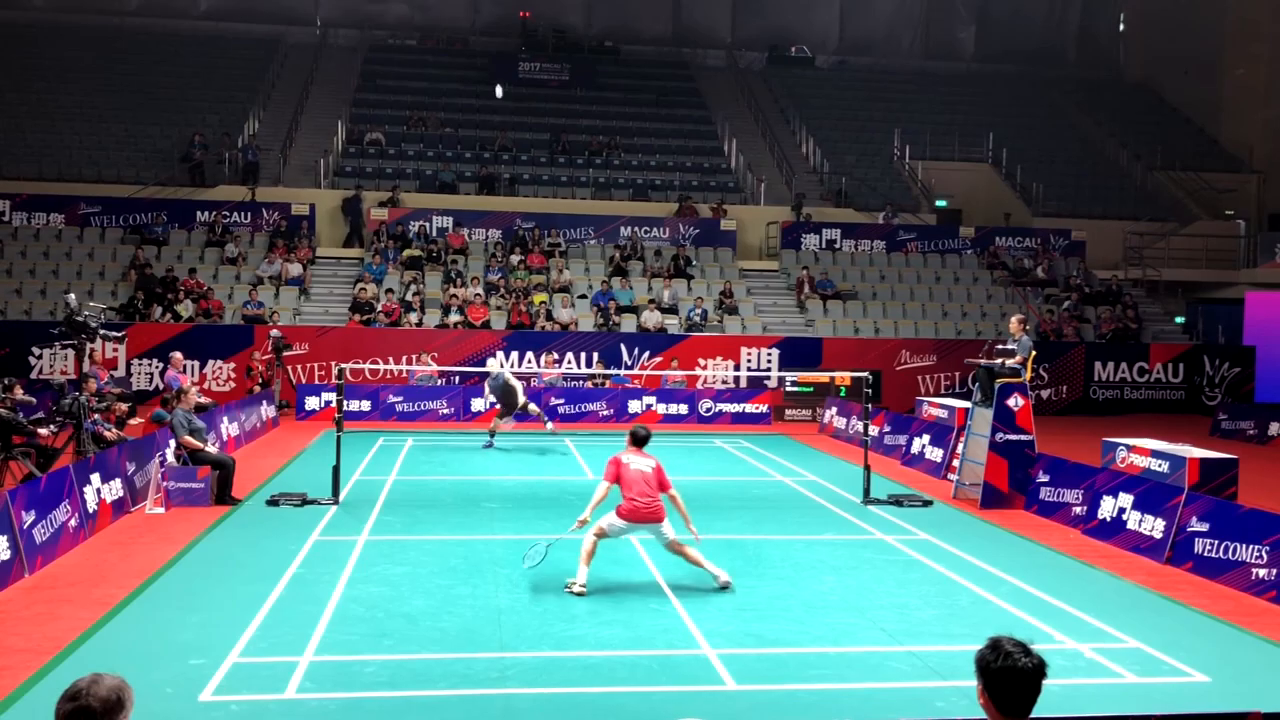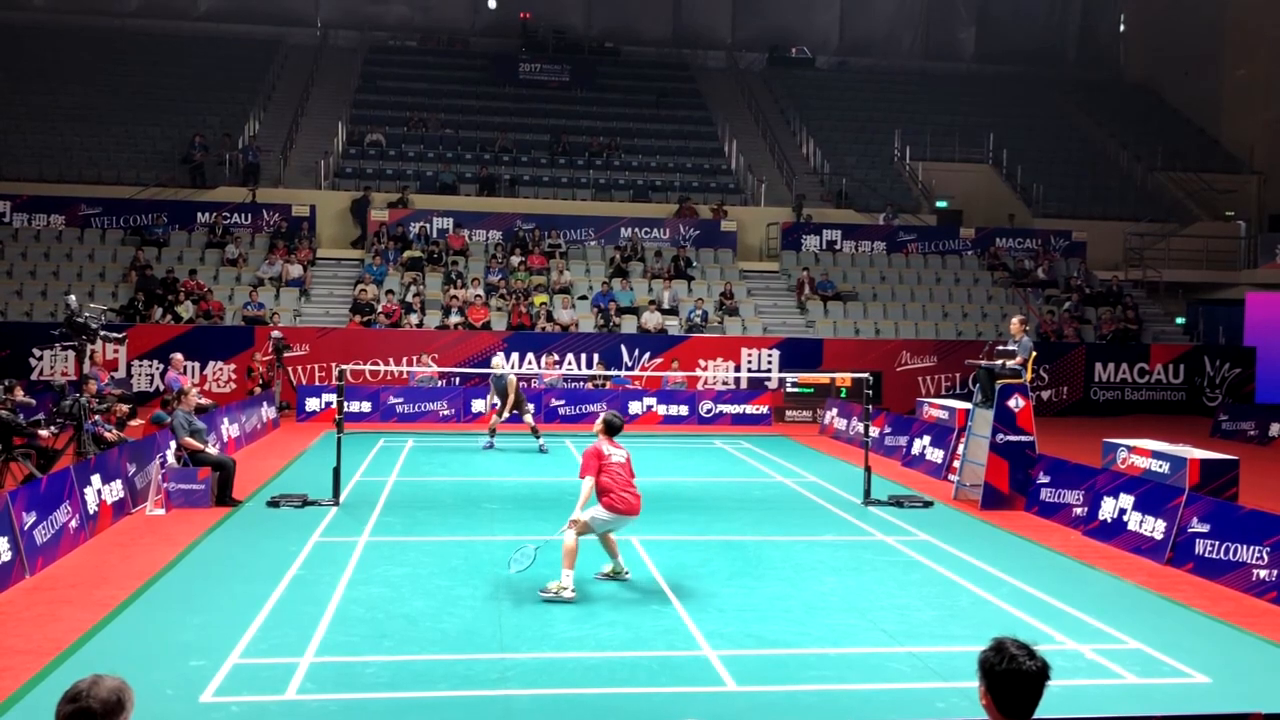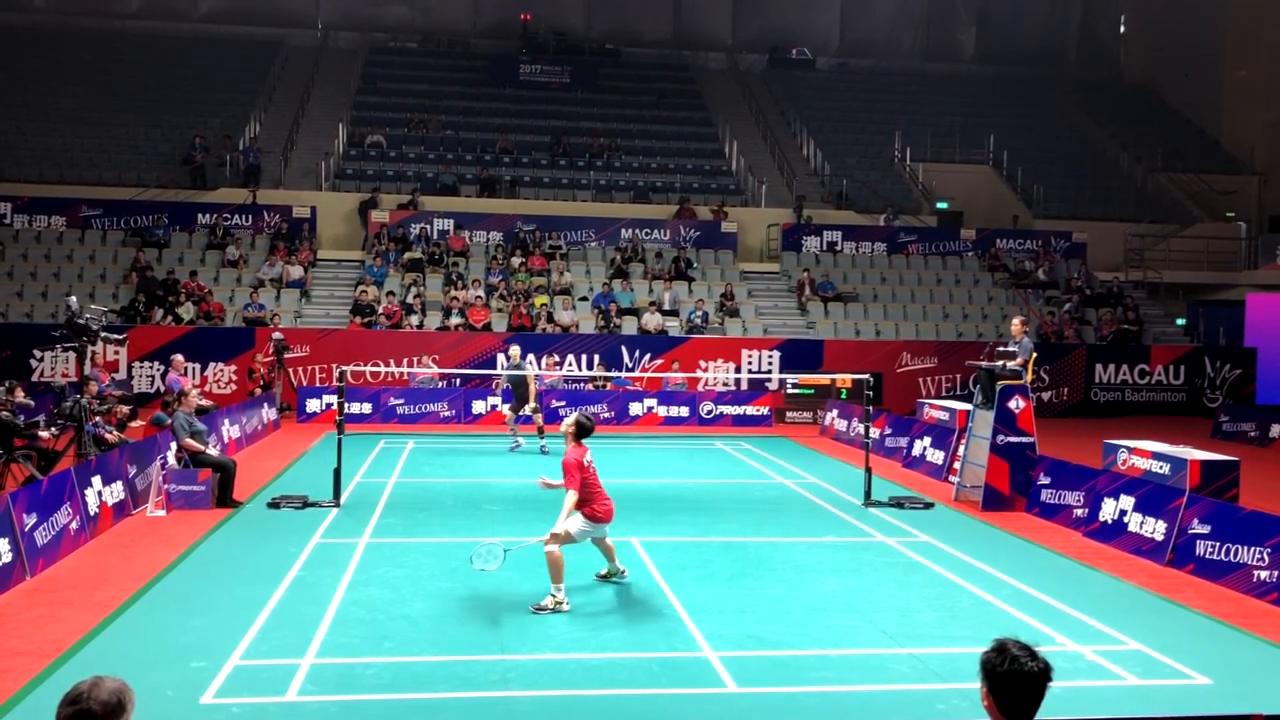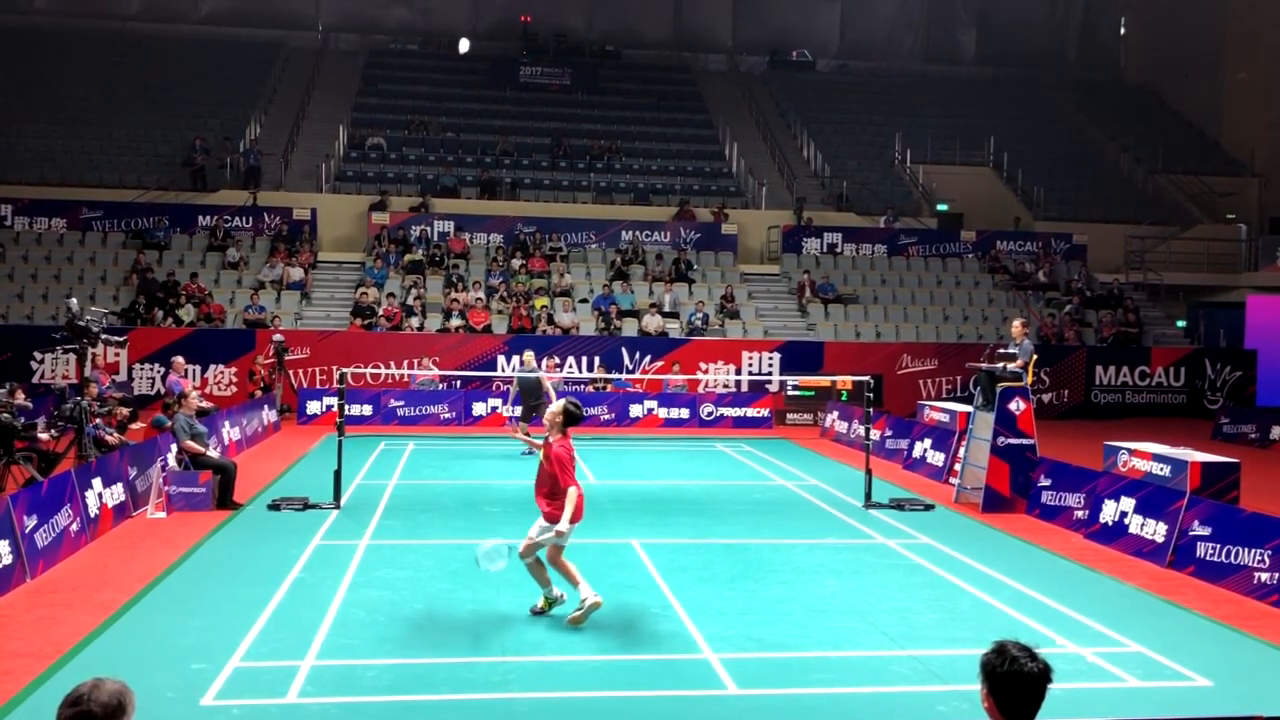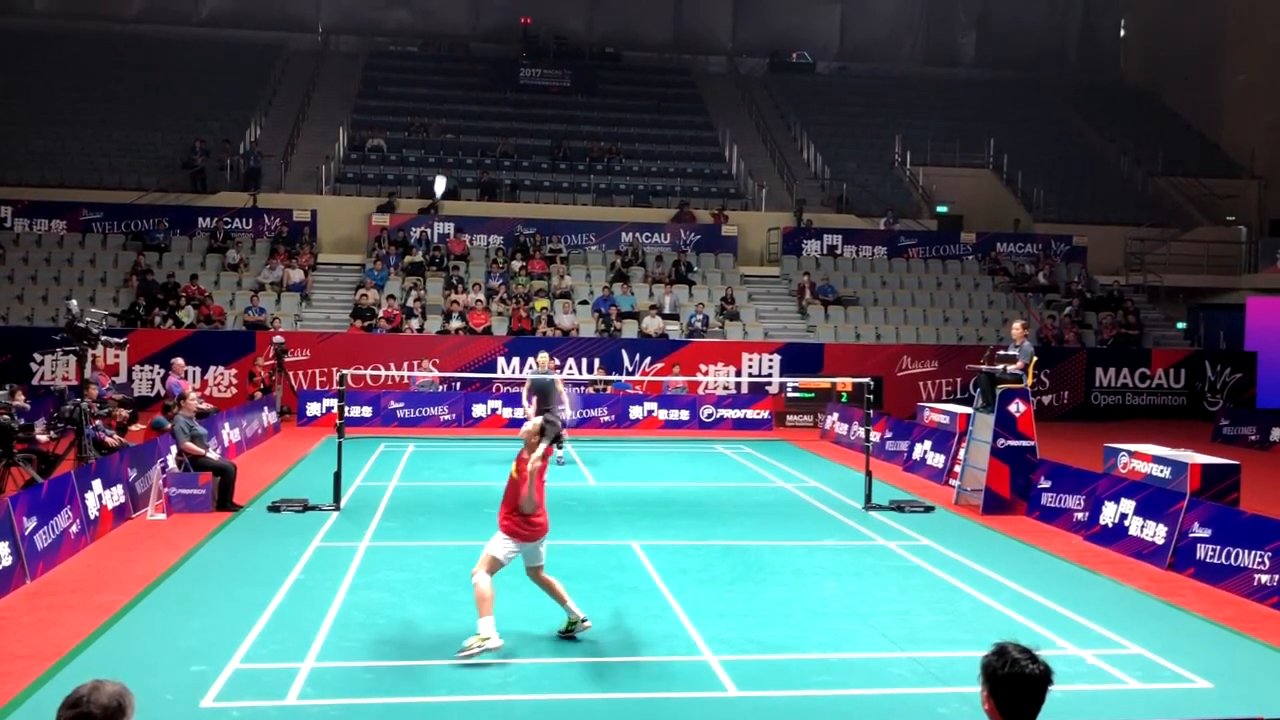
dt=1s
person 1, frame 1
left shoulder: (618, 459)
right shoulder: (654, 462)
left elbow: (605, 486)
right elbow: (672, 494)
left wrist: (588, 511)
right wrist: (688, 522)
left hip: (629, 513)
right hip: (656, 514)
left knee: (593, 534)
right knee: (675, 546)
left ankle: (580, 582)
right ankle: (718, 574)
person 1, frame 2
left shoulder: (594, 450)
right shoulder: (623, 451)
left elbow: (589, 482)
left wrist: (578, 510)
left hip: (614, 506)
right hip: (634, 506)
left knee: (572, 531)
right knee: (600, 528)
left ankle: (566, 586)
right ankle: (618, 569)
person 1, frame 3
left shoulder: (570, 458)
right shoulder: (582, 449)
left elbow: (573, 494)
left wrist: (560, 523)
right wrist: (555, 484)
left hip: (593, 513)
right hip: (604, 507)
left knee: (551, 542)
right knee: (598, 537)
left ankle: (558, 599)
right ankle: (615, 570)
person 1, frame 4
left shoulder: (559, 451)
right shoulder: (555, 437)
left elbow: (571, 488)
right elbow: (546, 450)
left wrist: (565, 521)
right wrist: (524, 438)
left hip: (557, 512)
right hip: (560, 510)
left knee: (526, 551)
right knee: (555, 557)
left ankle: (551, 596)
right ankle: (588, 595)
person 1, frame 5
left shoulder: (531, 467)
right shoulder: (540, 449)
left elbow: (528, 507)
left wrist: (532, 474)
left hip: (517, 529)
right hip: (535, 528)
left knee: (481, 573)
right knee: (537, 574)
left ankle: (487, 634)
right ankle: (577, 617)
